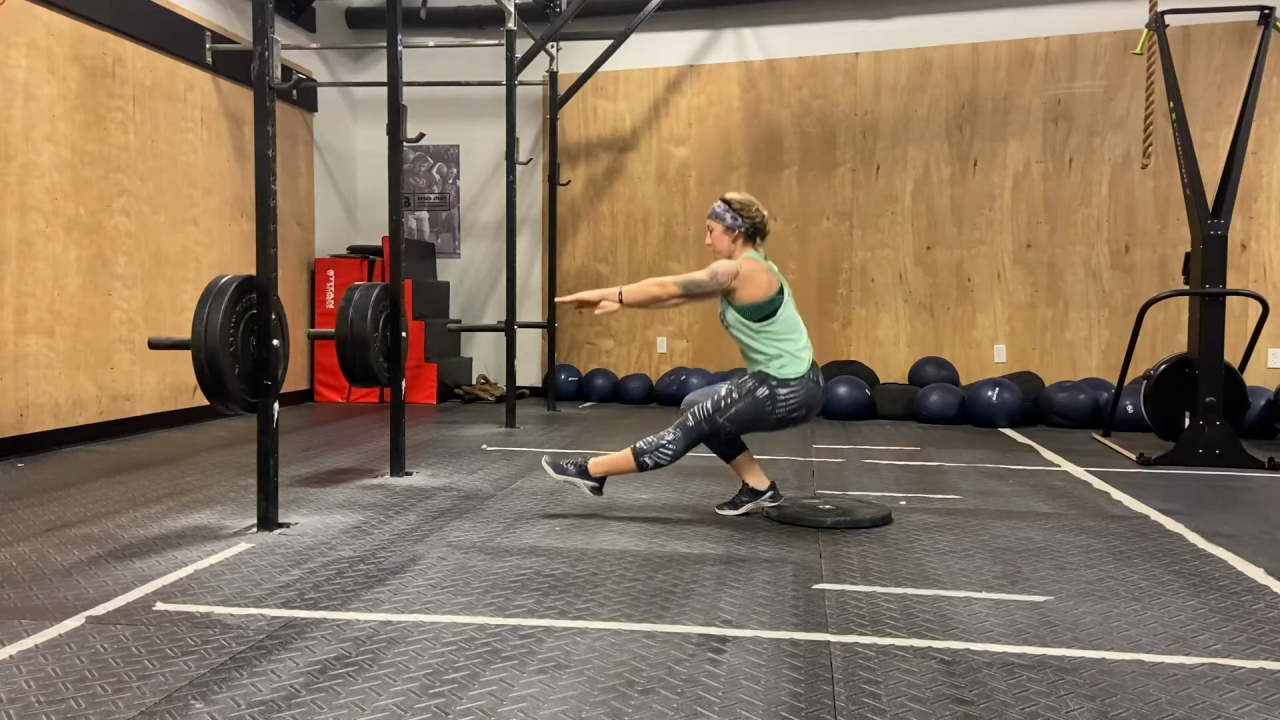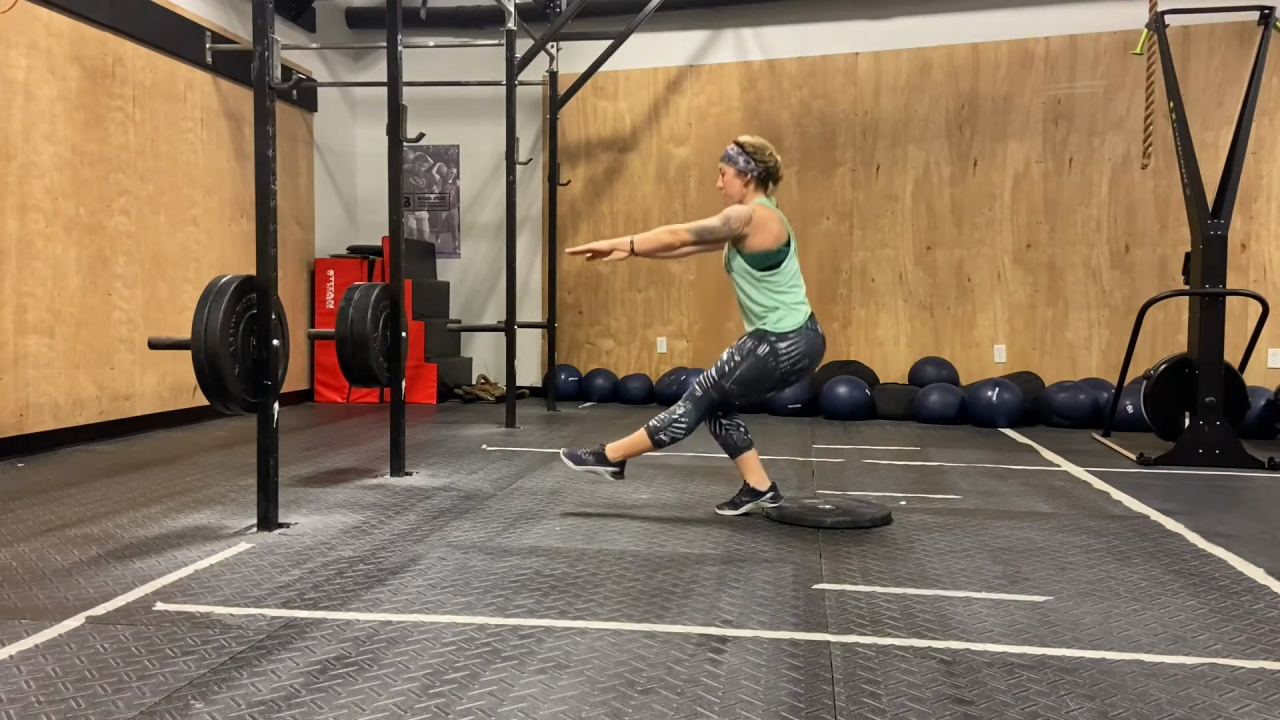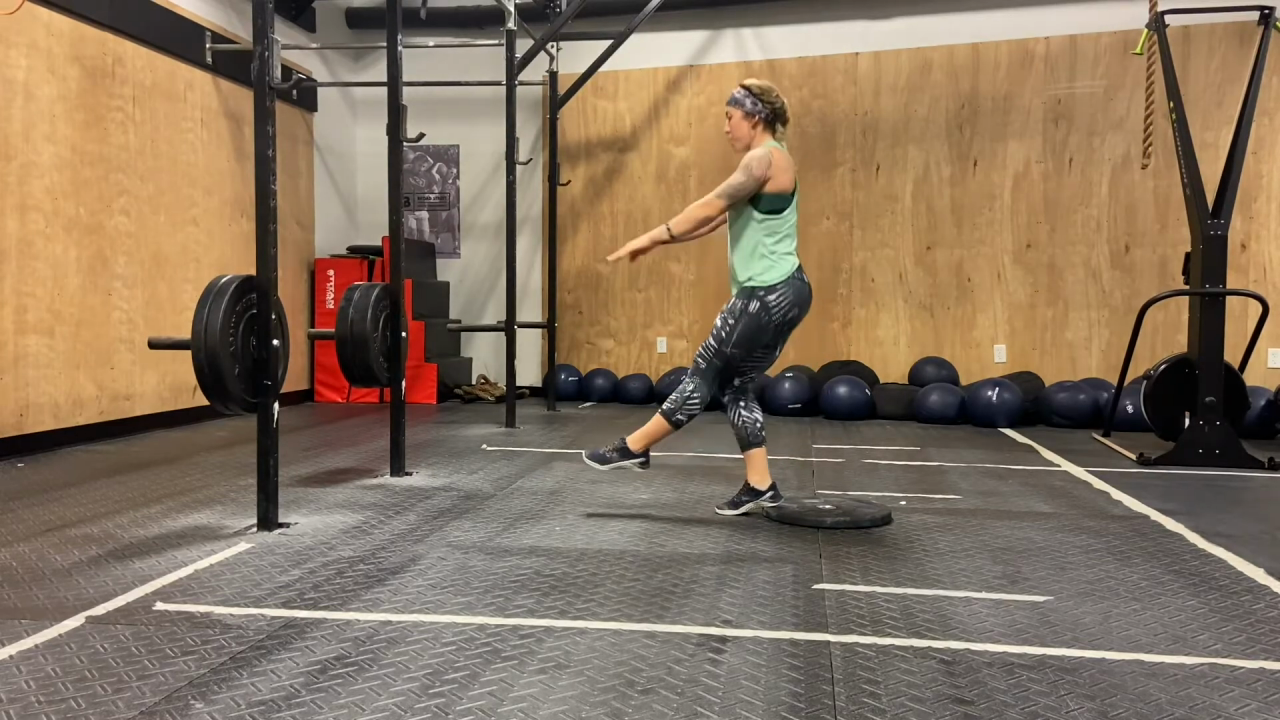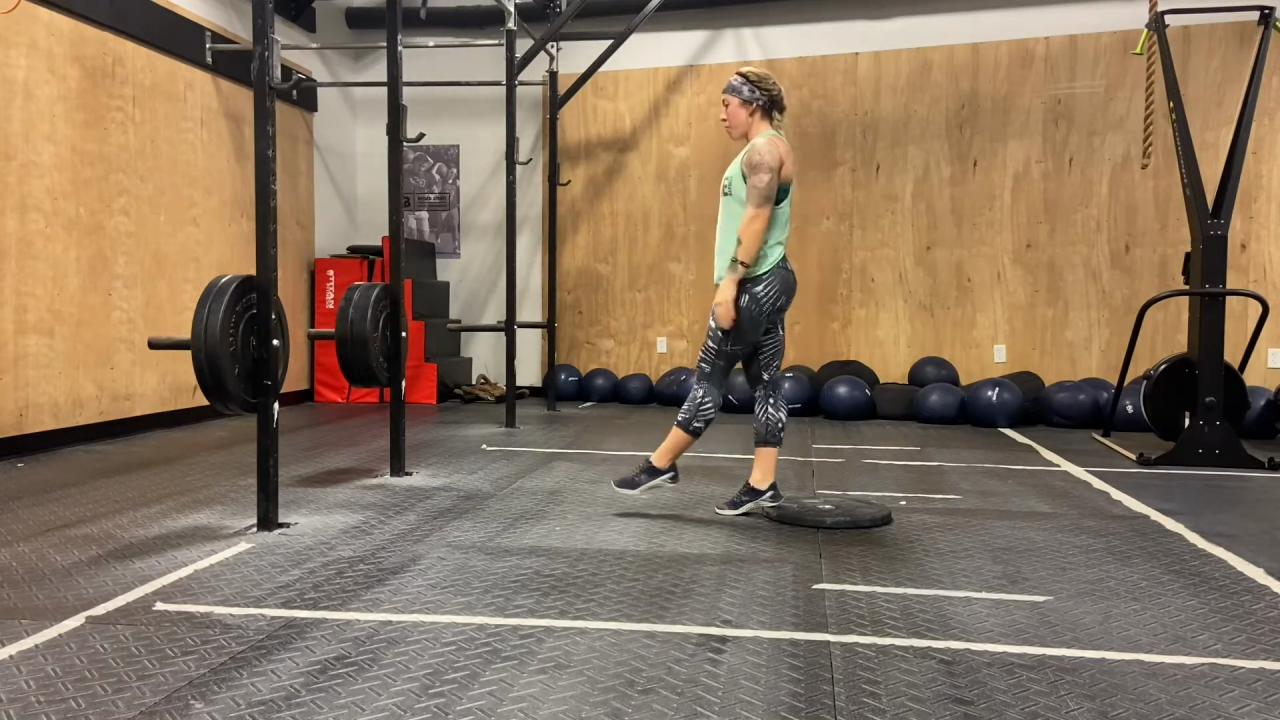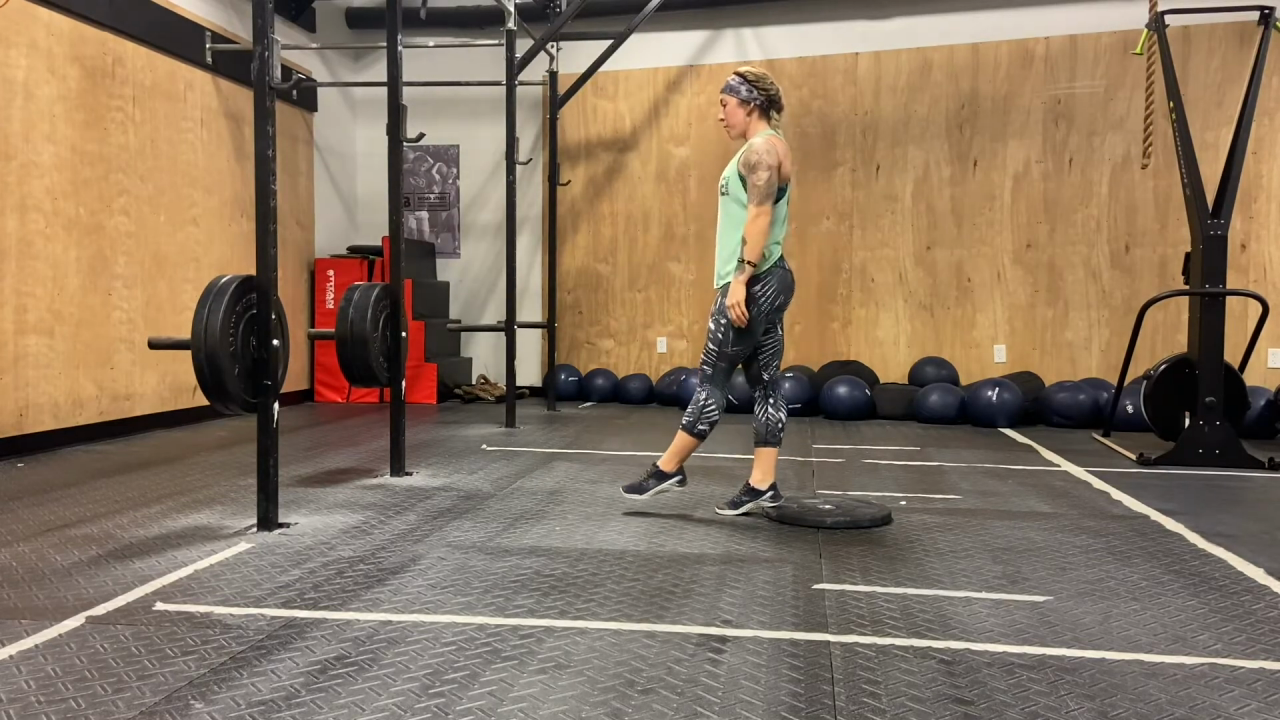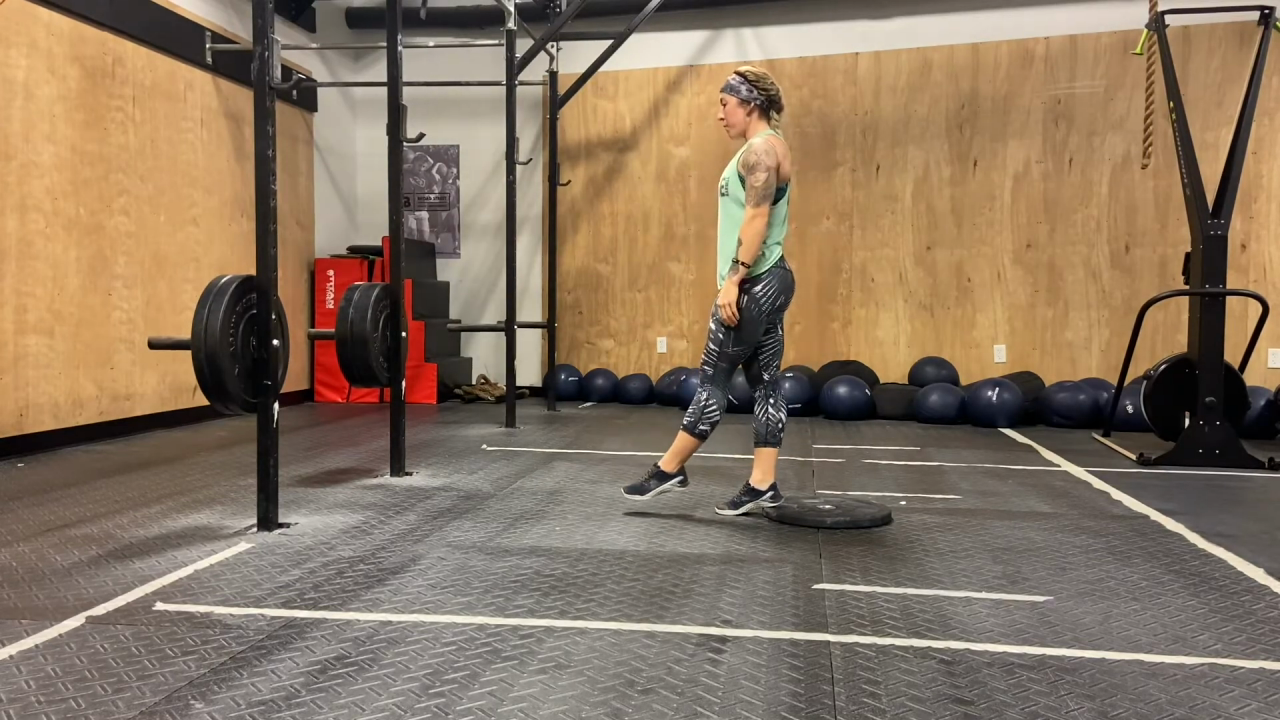
dt=0.3s
person 1, frame 1
left shoulder: (738, 270)
right shoulder: (750, 269)
left elbow: (668, 288)
right elbow: (682, 294)
left wrist: (607, 293)
right wrist: (619, 299)
left hip: (787, 391)
right hip: (790, 384)
left knee: (689, 427)
right knee: (698, 411)
left ankle: (591, 471)
right ankle: (759, 488)
person 1, frame 2
left shoulder: (750, 217)
right shoulder: (756, 219)
left elbow: (679, 236)
right elbow: (694, 244)
left wrist: (617, 242)
right wrist: (629, 249)
left hip: (785, 344)
right hip: (792, 340)
left knee: (699, 399)
right knee: (712, 400)
left ankle: (609, 457)
right ankle: (760, 487)
person 1, frame 3
left shoulder: (763, 159)
right shoulder: (766, 161)
left elbow: (711, 206)
right elbow: (721, 216)
left wrist: (654, 236)
right wrist: (664, 238)
left hip: (766, 294)
right hip: (780, 291)
left knee: (704, 375)
right knee: (737, 386)
left ankle: (632, 449)
right ankle: (761, 486)
person 1, frame 4
left shoulder: (764, 148)
right shoulder: (764, 149)
left elbow: (757, 219)
left wrist: (731, 280)
right wrist: (735, 278)
left hip: (755, 284)
right hip: (768, 281)
left knee: (709, 378)
right knee: (764, 382)
left ankle: (660, 464)
right ankle: (763, 485)
person 1, frame 5
left shoulder: (761, 147)
right shoulder: (764, 148)
left elbow: (760, 216)
left wrist: (740, 279)
left hip: (754, 282)
right hip: (767, 280)
left knee: (712, 379)
right knee: (764, 382)
left ankle: (668, 469)
right ankle: (763, 485)
person 1, frame 6
left shoulder: (761, 148)
right shoulder: (764, 148)
left elbow: (757, 218)
left wrist: (732, 280)
left hip: (754, 283)
right hip: (769, 280)
left knee: (713, 379)
right knee: (764, 382)
left ankle: (669, 470)
right ankle: (763, 486)
